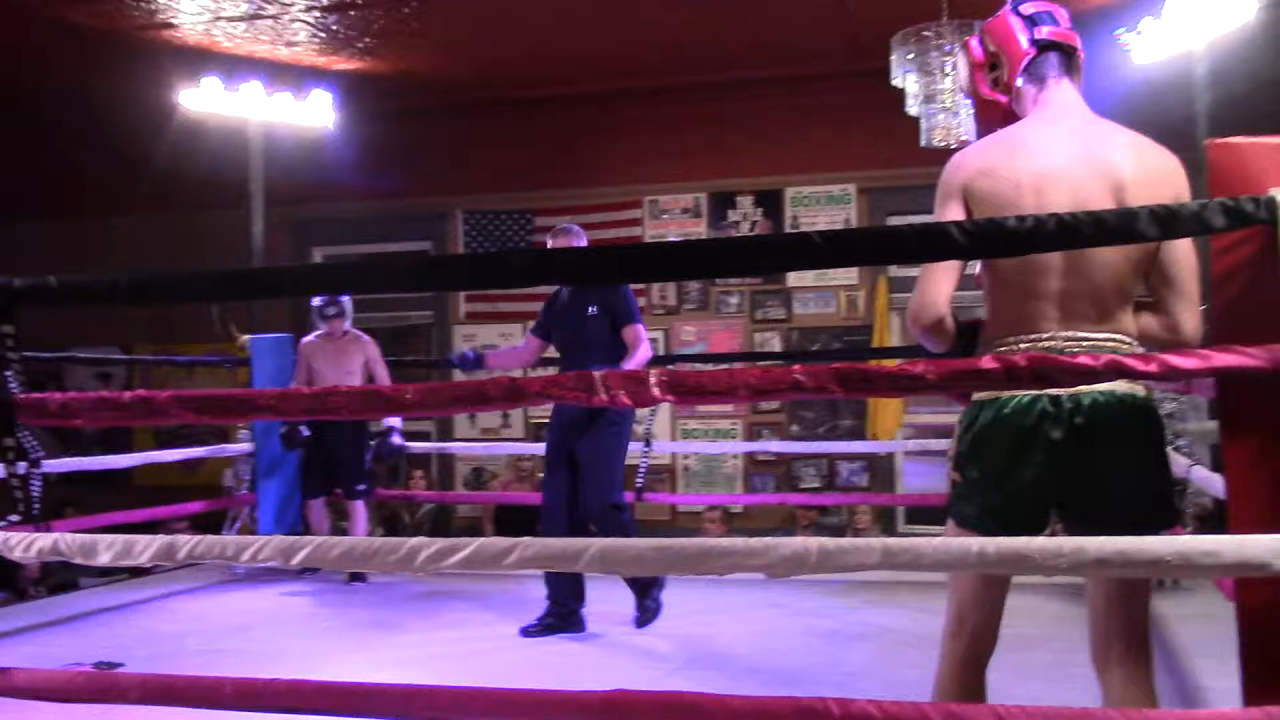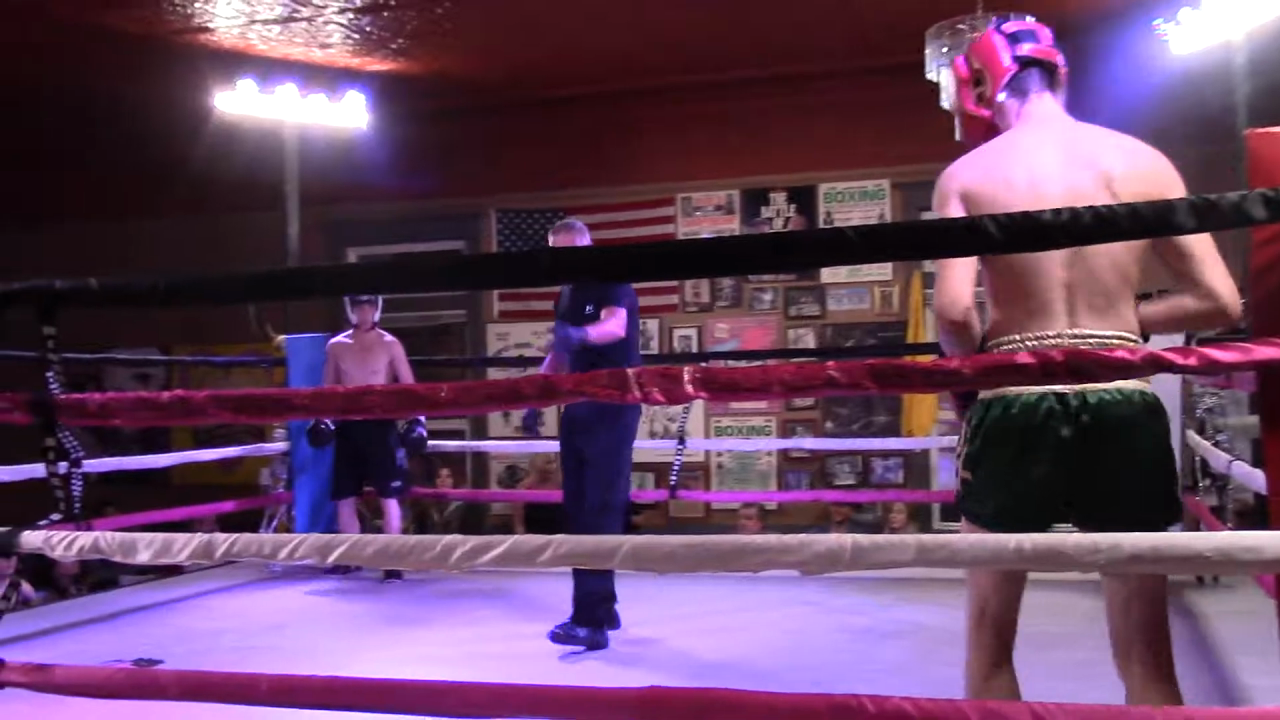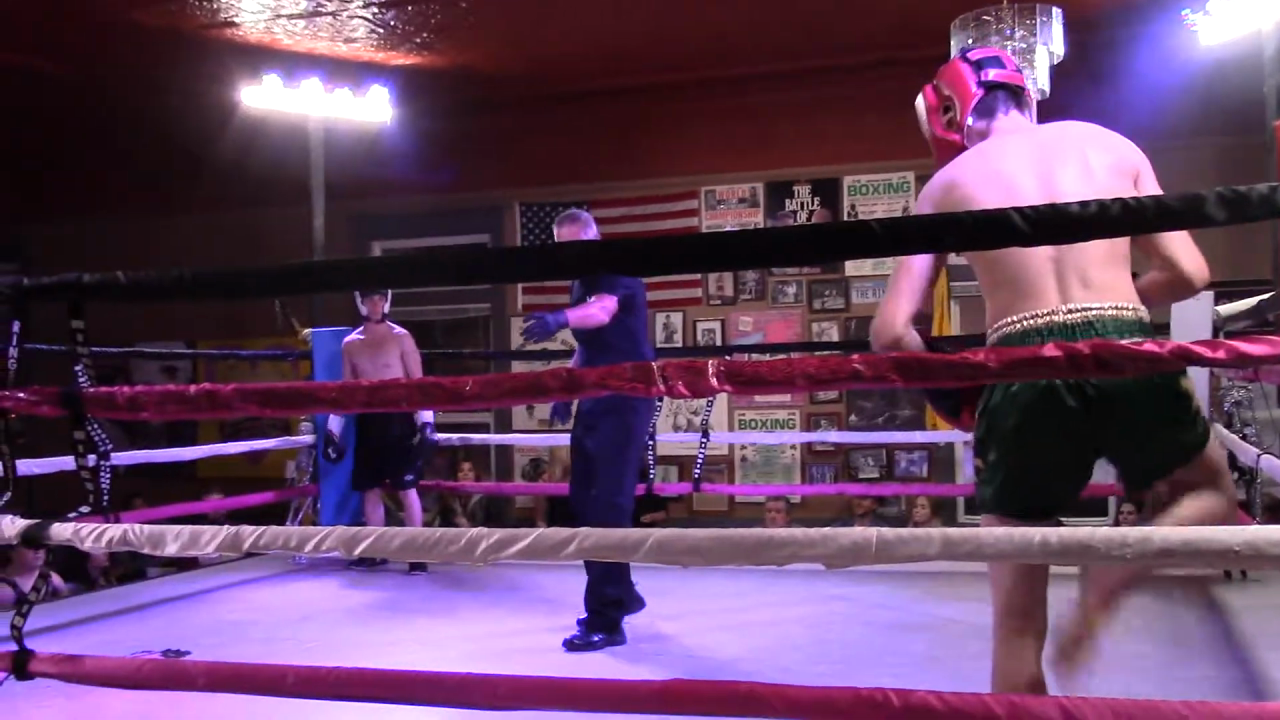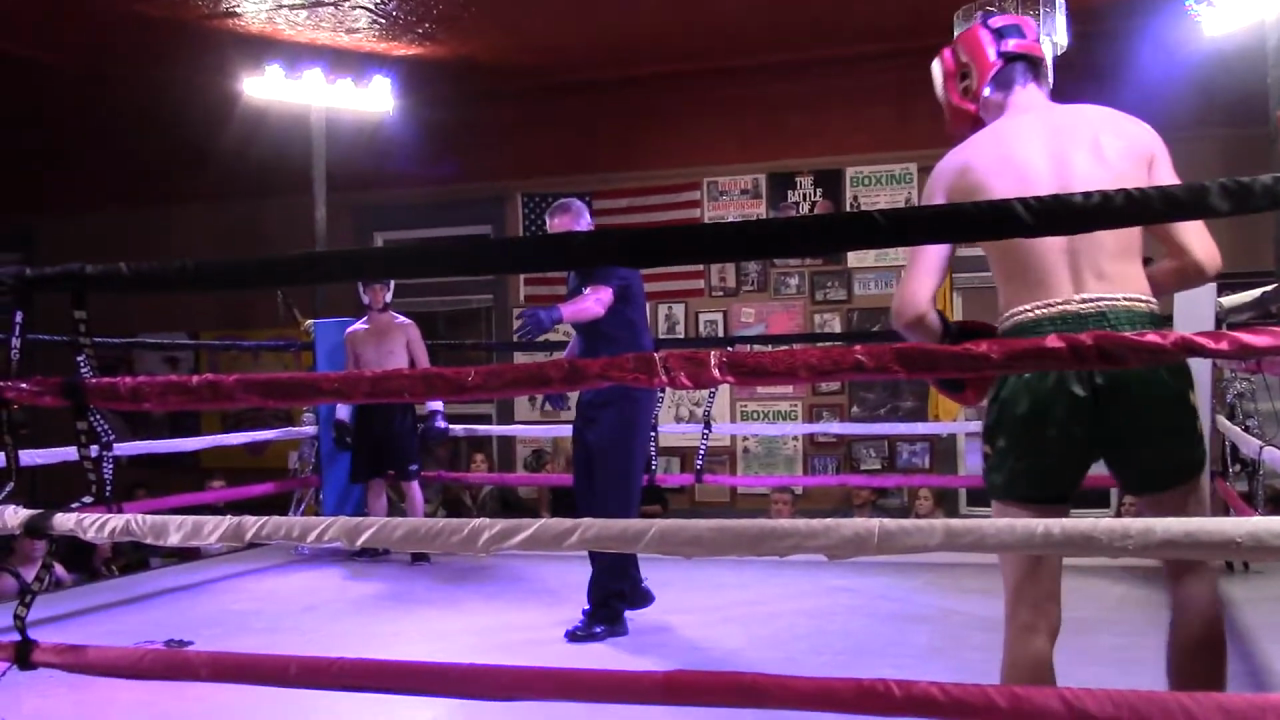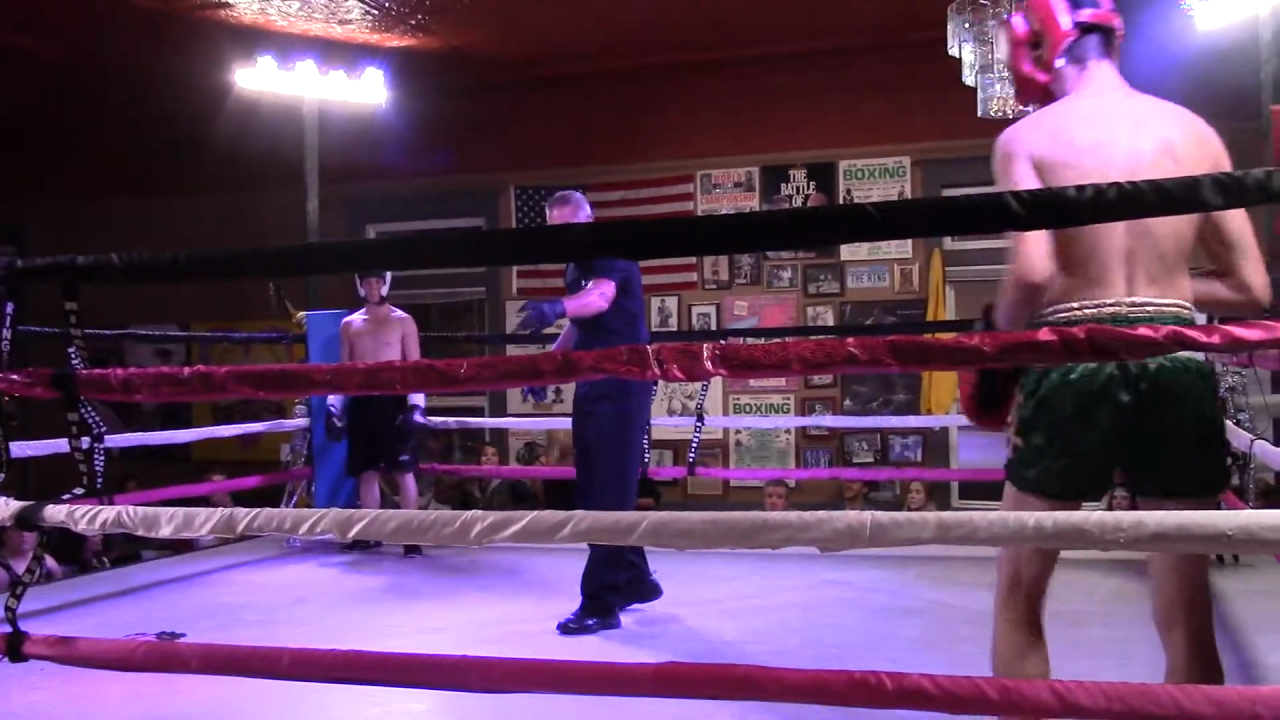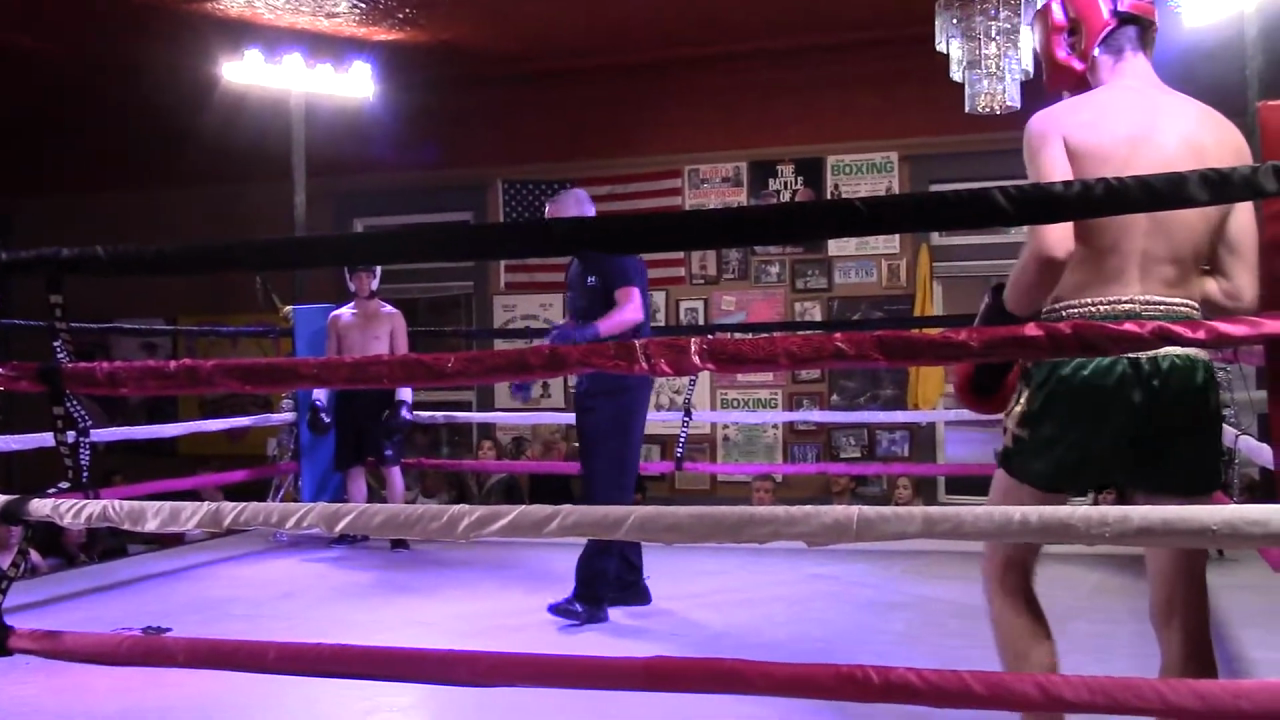
dt=0.3s
person 1, frame 1
left shoulder: (973, 167)
right shoulder: (1157, 166)
left elbow: (928, 315)
right elbow: (1182, 328)
left hip: (1009, 410)
right hip: (1115, 412)
left knee: (968, 639)
right knee: (1123, 652)
person 1, frame 2
left shoulder: (967, 173)
right shoulder: (1145, 164)
left elbow: (953, 311)
right elbow: (1220, 301)
left wrist: (971, 365)
left hip: (1017, 408)
right hip: (1122, 404)
left knee: (989, 636)
right knee: (1145, 652)
person 1, frame 3
left shoulder: (946, 184)
right shoulder: (1112, 147)
left elbow: (891, 332)
right elbow: (1189, 272)
left hip: (1025, 380)
left knee: (1018, 630)
right knee: (1211, 486)
right ankle: (1109, 579)
person 1, frame 4
left shoulder: (959, 166)
right shoulder: (1131, 132)
left elbow: (912, 312)
right elbow: (1201, 261)
left wrist: (956, 346)
left hip: (1035, 371)
right hip: (1139, 356)
left knee: (1030, 618)
right knee: (1191, 569)
person 1, frame 5
left shoulder: (1028, 138)
right shoulder: (1199, 134)
left elbow: (1033, 276)
right elbow: (1251, 290)
left wrist: (1002, 341)
left hip: (1072, 373)
right hip: (1177, 373)
left knee: (1017, 593)
right knee: (1186, 617)
person 1, frame 6
left shoulder: (1058, 123)
right shoulder: (1224, 137)
left elbow: (1053, 249)
right elbow: (1240, 294)
left wrist: (1003, 315)
left hip: (1081, 366)
right hip: (1181, 370)
left knee: (1007, 574)
right knee: (1182, 613)
person 2, frame 1
left shoulder: (614, 293)
right shoulder: (556, 303)
left elbow: (641, 346)
right elbow: (528, 352)
left wrist: (621, 375)
right wrist: (481, 359)
left hip: (607, 412)
right hip: (567, 413)
left knee: (599, 503)
right knee: (556, 509)
left ankle: (646, 584)
right ankle: (564, 610)
person 2, frame 2
left shoulder: (612, 286)
right shoulder: (564, 298)
left elbow: (616, 326)
left wrist: (580, 333)
right wrist: (536, 401)
left hip: (614, 409)
right hip: (577, 411)
left knee: (602, 506)
right knee: (577, 508)
left ankle: (592, 619)
right ankle: (594, 612)
person 2, frame 3
left shoulder: (618, 275)
right shoulder: (580, 284)
left elbow: (600, 312)
left wrist: (560, 318)
left hip: (625, 401)
right hip: (593, 401)
left knee: (608, 505)
right knee: (584, 500)
left ankle: (606, 621)
right ankle: (620, 593)
person 2, frame 4
left shoulder: (614, 264)
right shoulder: (576, 275)
left elbow: (596, 304)
left wrist: (554, 314)
left hip: (626, 392)
right hip: (595, 392)
left knee: (615, 498)
right knee: (589, 492)
left ankle: (609, 611)
right ankle: (628, 586)
person 2, frame 5
left shoulder: (612, 258)
right shoulder: (573, 268)
left elbow: (599, 299)
left wrist: (556, 307)
left hip: (623, 386)
right hip: (592, 385)
left knee: (610, 491)
right knee: (595, 489)
left ankle: (600, 605)
right ankle: (635, 581)
person 2, frame 6
left shoulder: (619, 257)
right shoulder: (576, 266)
left elbow: (631, 311)
left wrist: (587, 333)
left hip: (623, 382)
right hip: (592, 382)
left knee: (609, 485)
right knee: (602, 484)
left ankle: (592, 595)
right ankle: (627, 582)
person 3, frame 1
left shoulder: (365, 345)
right shoulder: (308, 345)
left elbow: (386, 388)
right elbow: (299, 386)
left wrist: (392, 427)
right wrist: (291, 419)
left hip: (351, 426)
right hip: (318, 427)
left knee: (355, 498)
right knee: (312, 498)
person 3, frame 2
left shoulder: (390, 345)
right shoulder: (336, 346)
left elbow: (409, 386)
right elbow: (329, 386)
left wrist: (417, 419)
right wrist: (320, 417)
left hip: (380, 426)
right hip: (348, 427)
left knee: (388, 496)
right knee: (344, 498)
person 3, frame 3
left shoulder: (401, 338)
right shoulder: (350, 344)
left elbow: (418, 382)
left wrist: (427, 424)
right wrist: (333, 430)
left hip: (398, 419)
right hip: (367, 421)
left knee: (406, 488)
right knee: (370, 489)
person 3, frame 4
left shoulder: (406, 327)
right shoulder: (353, 334)
left elbow: (425, 370)
left wrist: (435, 410)
right wrist: (342, 418)
left hip: (399, 409)
right hip: (367, 411)
left knee: (408, 479)
right knee: (374, 480)
person 3, frame 5
left shoulder: (403, 321)
right shoulder: (349, 324)
left wrist: (416, 406)
right wrist: (333, 405)
left hip: (393, 402)
right hip: (360, 404)
left knee: (403, 470)
right knee: (366, 472)
person 3, frame 6
left shoulder: (392, 316)
right shoulder: (336, 318)
left wrist: (403, 401)
right wrist: (319, 399)
left hip: (380, 396)
right hip: (348, 398)
left knee: (390, 465)
right knee: (353, 467)
